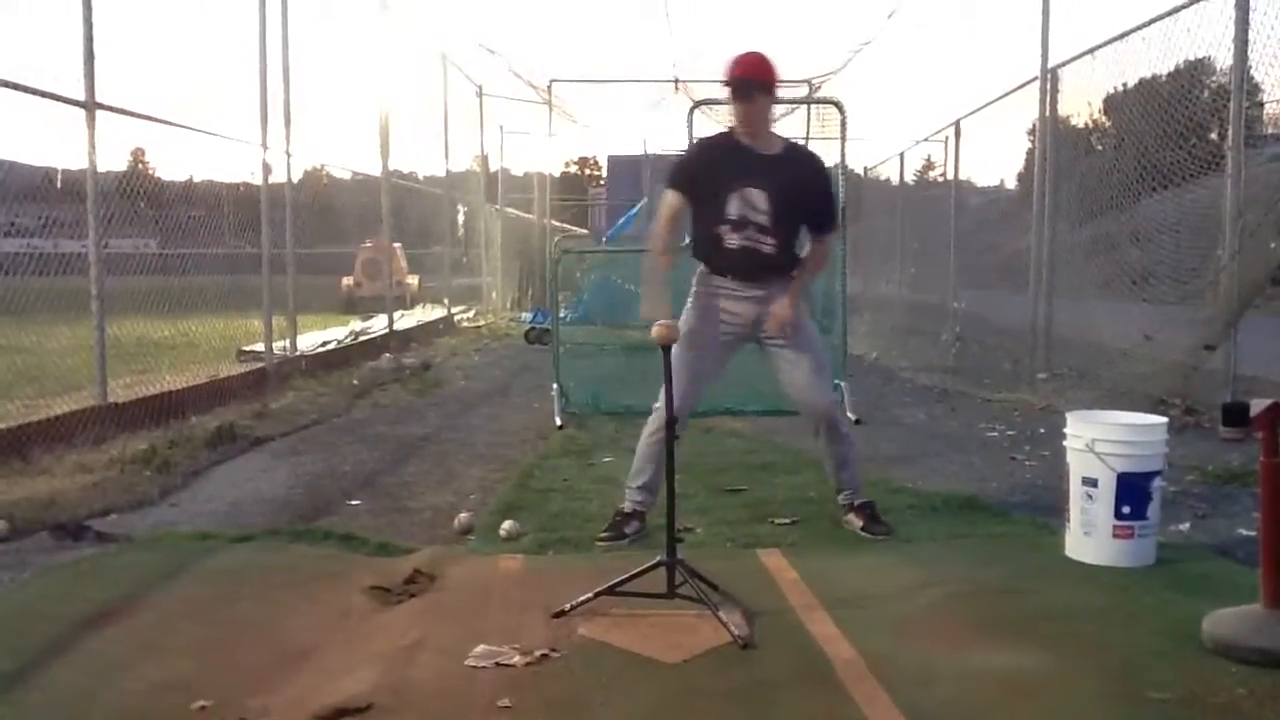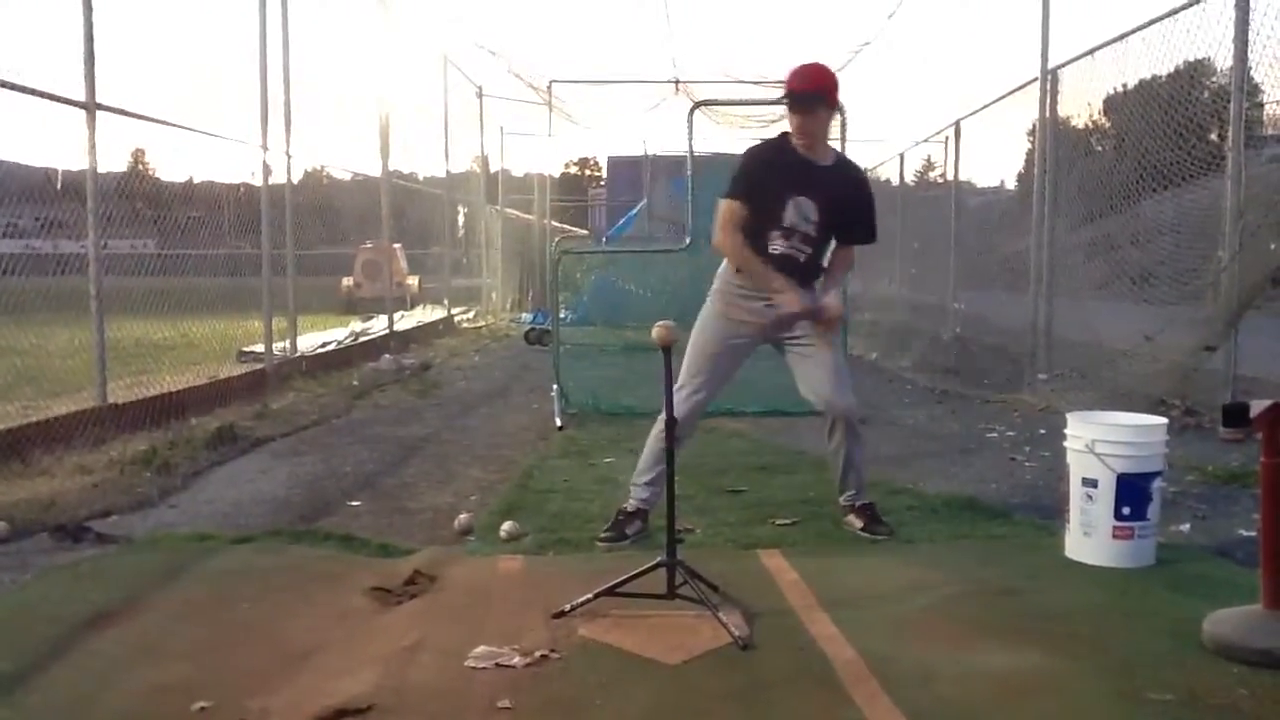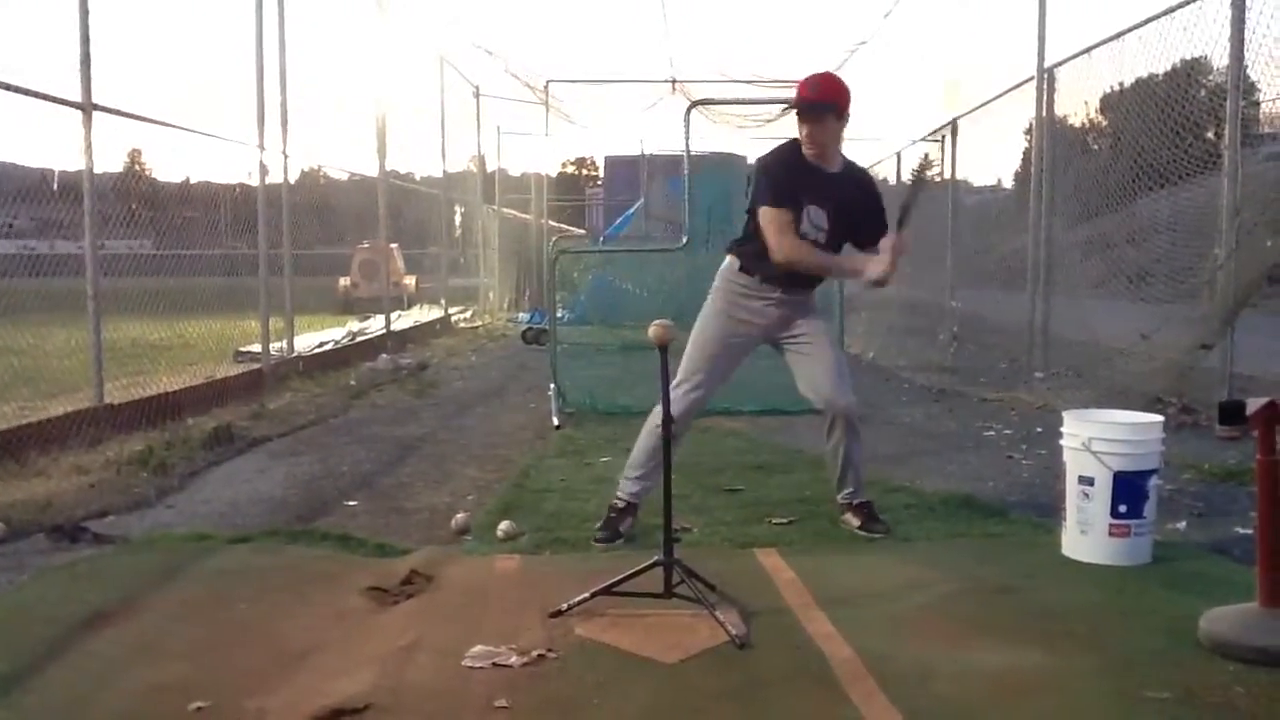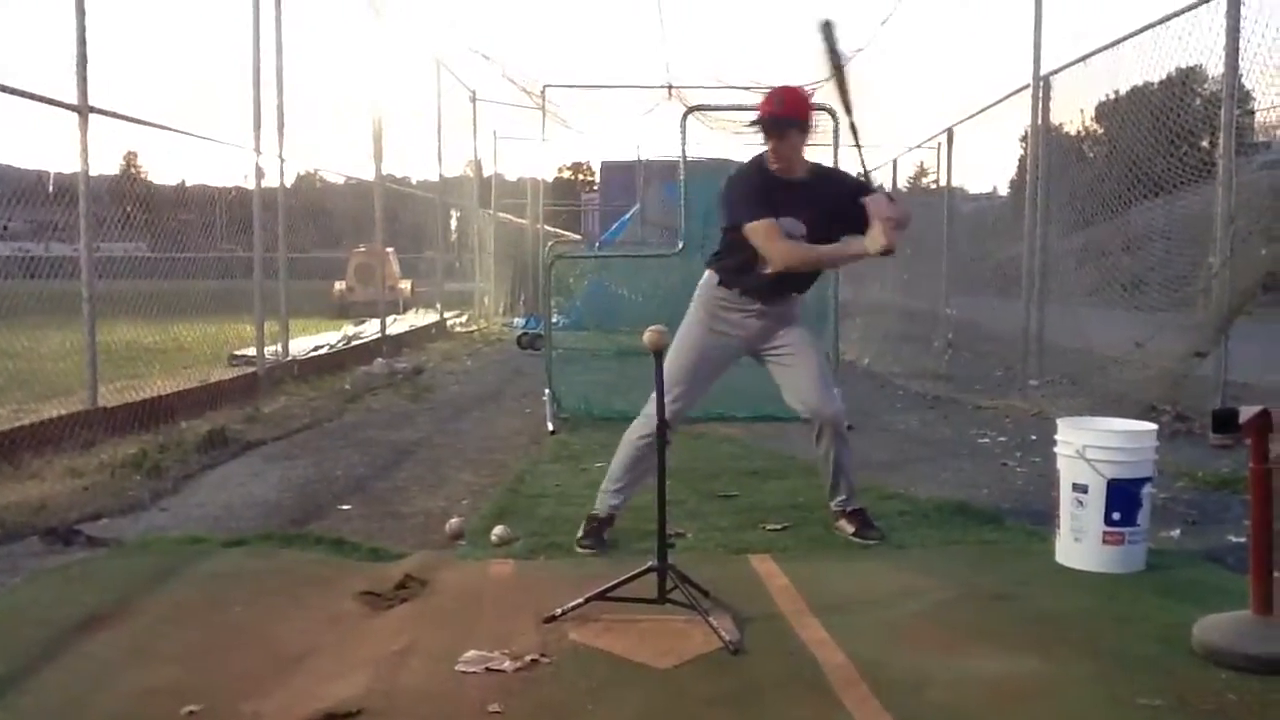
dt=0.2s
person 1, frame 1
left shoulder: (806, 167)
right shoulder: (709, 155)
left elbow: (820, 244)
right elbow: (666, 222)
left wrist: (791, 298)
right wrist: (655, 289)
left hip: (780, 295)
right hip: (715, 293)
left knee: (821, 404)
right knee: (672, 404)
left ankle: (852, 500)
right ankle: (635, 506)
person 1, frame 2
left shoulder: (851, 182)
right shoulder: (763, 160)
left elbow: (844, 253)
right elbow: (725, 237)
left wrist: (832, 297)
right wrist: (781, 290)
left hip: (803, 303)
right hip: (738, 293)
left knee: (841, 402)
right knee: (686, 403)
left ankle: (854, 502)
right ankle: (638, 505)
person 1, frame 3
left shoulder: (860, 188)
right shoulder: (777, 166)
left elbow: (873, 255)
right elbow: (783, 249)
left wrist: (881, 265)
right wrist: (863, 265)
left hip: (798, 304)
right hip: (739, 293)
left knee: (841, 402)
right knee: (682, 400)
left ankle: (851, 500)
right ankle: (626, 499)
person 1, frame 4
left shoulder: (834, 186)
right shoulder: (745, 183)
left elbow: (893, 217)
right elbow: (781, 255)
left wrist: (884, 212)
right wrist: (864, 246)
left hip: (780, 313)
right hip: (721, 306)
left knee: (828, 410)
right knee: (661, 413)
left ankle: (845, 506)
right ankle: (605, 510)
